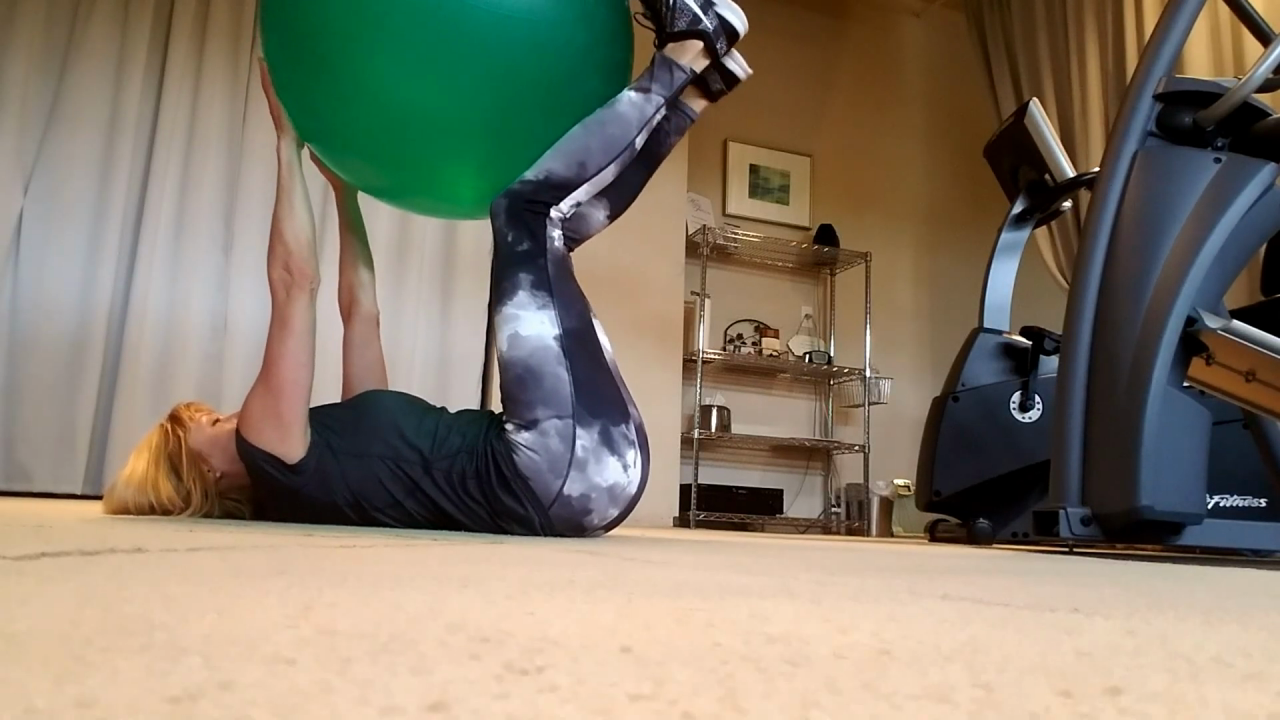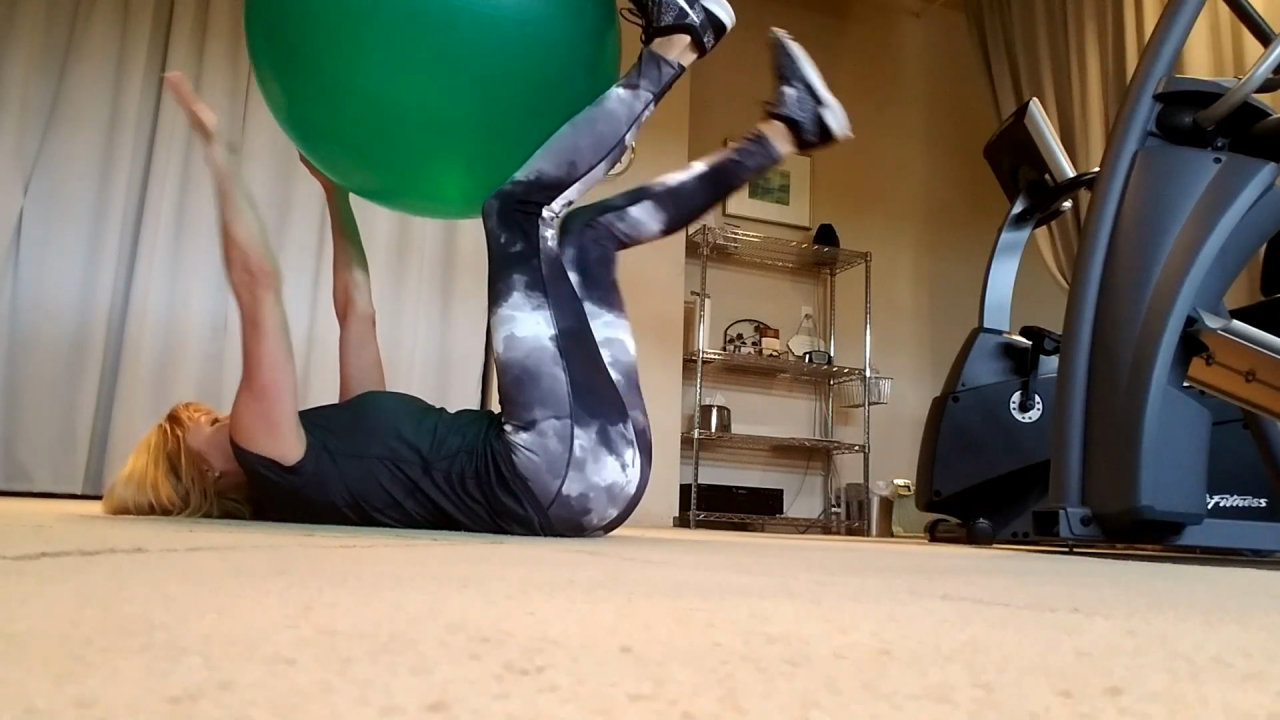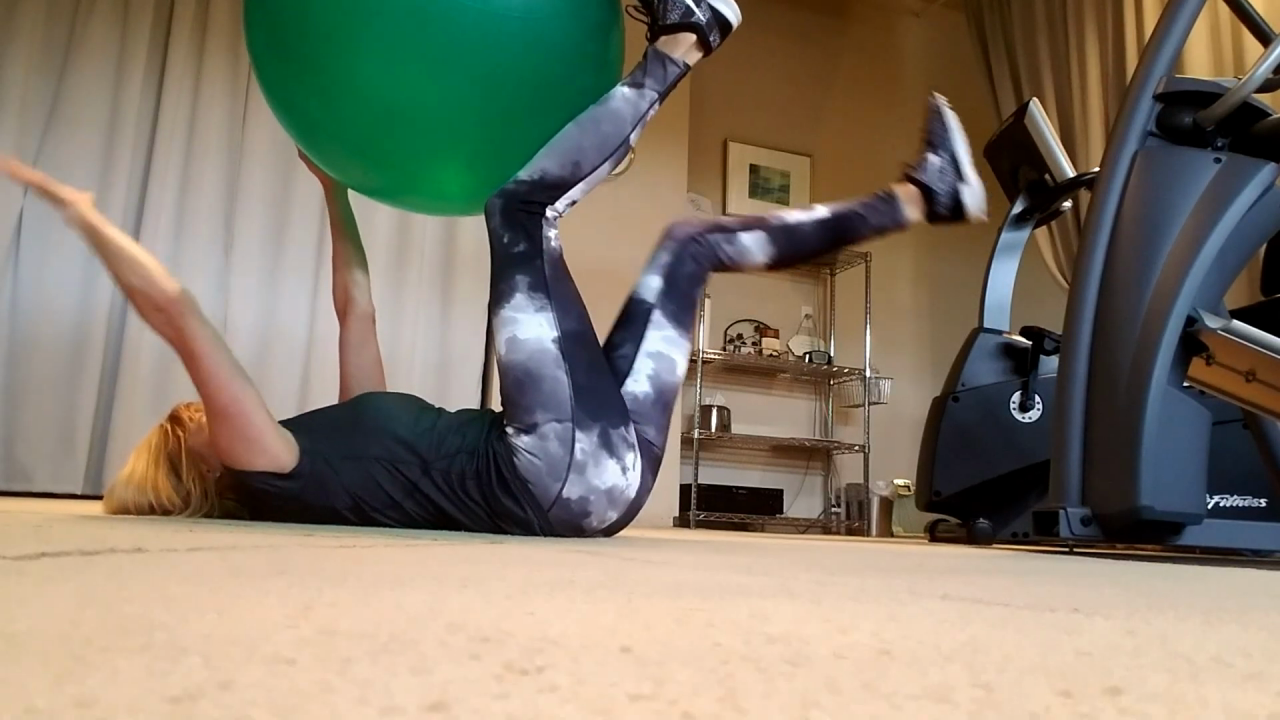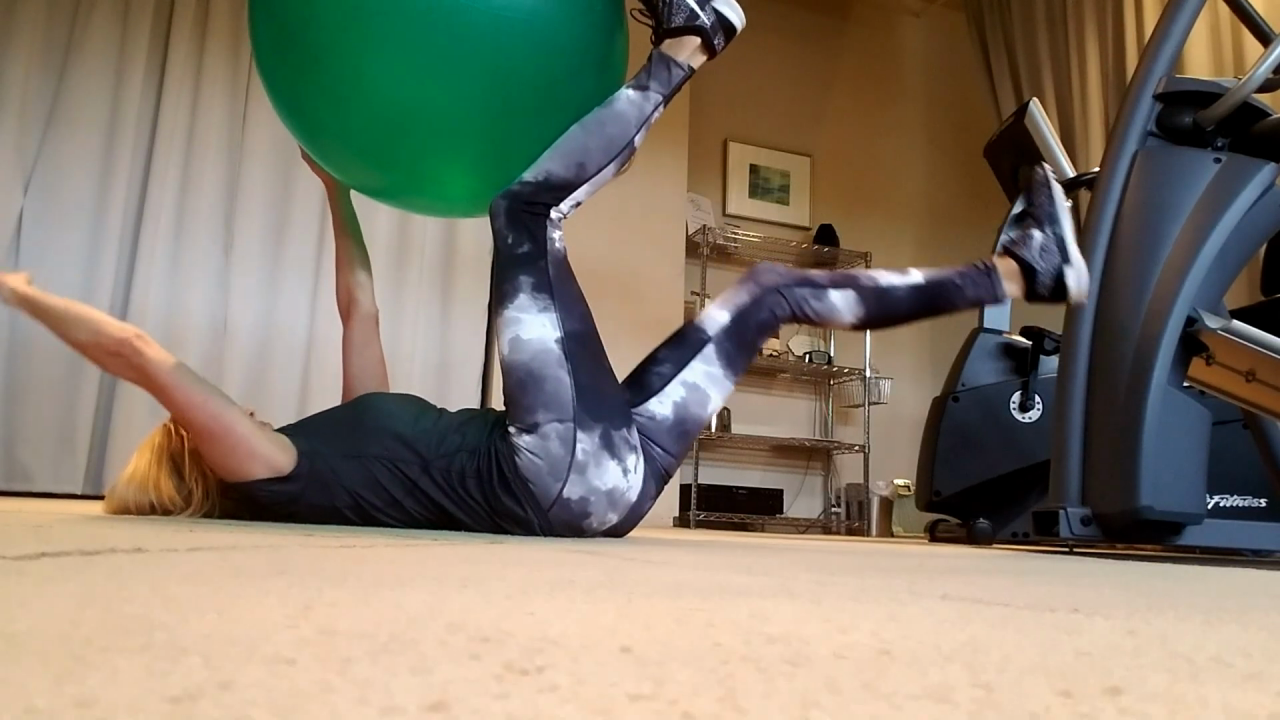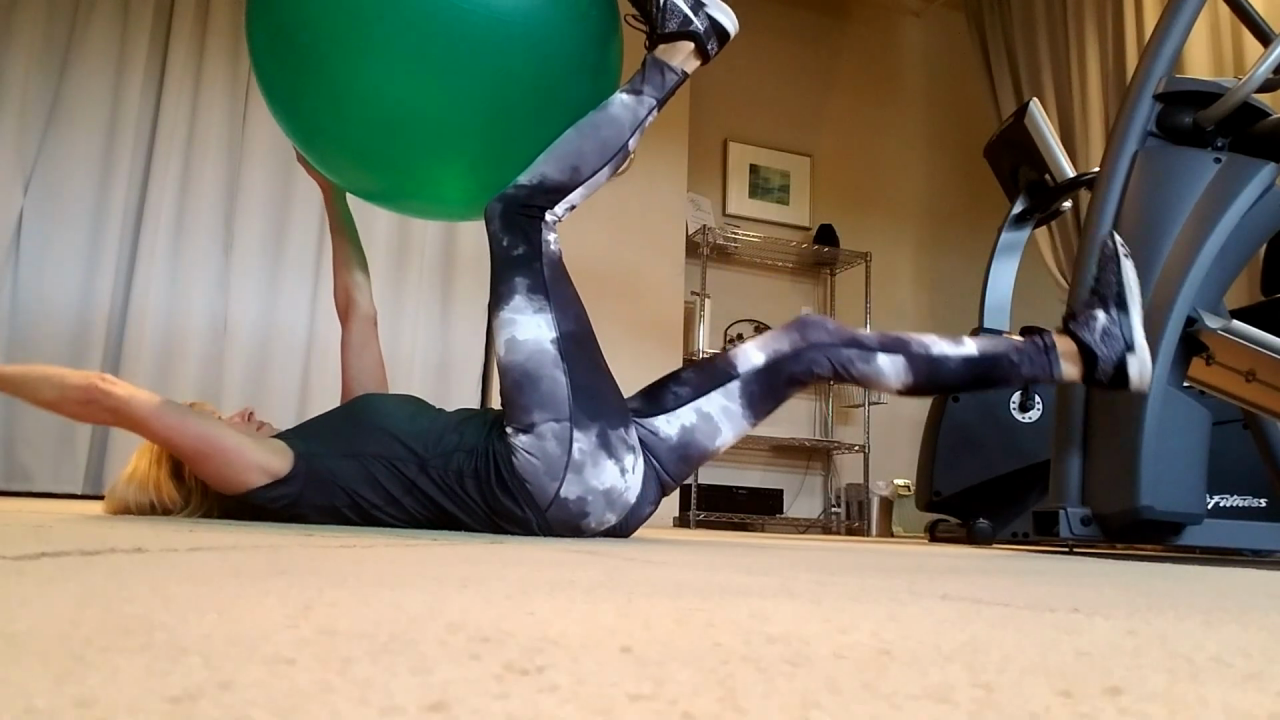
dt=0.3s
person 1, frame 1
left shoulder: (320, 440)
right shoulder: (272, 455)
left elbow: (360, 308)
right elbow: (294, 283)
left wrist: (344, 189)
right wrist: (288, 140)
left hip: (588, 464)
right hip: (570, 471)
left knee: (540, 235)
right knee: (528, 208)
left ankle: (691, 93)
person 1, frame 2
left shoulder: (324, 443)
right shoulder: (270, 460)
left elbow: (355, 309)
right elbow: (259, 286)
left wrist: (333, 192)
right wrist: (217, 153)
left hip: (593, 461)
right hip: (569, 472)
left knee: (585, 233)
right knee: (517, 209)
left ankle: (785, 129)
person 1, frame 3
left shoulder: (328, 435)
right shoulder: (264, 465)
left elbow: (358, 310)
right elbow: (178, 311)
left wrist: (336, 191)
right wrist: (81, 208)
left hip: (594, 467)
right hip: (569, 474)
left knee: (689, 243)
right knee: (521, 207)
left ankle: (918, 197)
person 1, frame 4
left shoulder: (337, 436)
right shoulder: (268, 472)
left elbow: (359, 310)
right elbow: (147, 359)
left wrist: (338, 193)
left hip: (597, 468)
right hip: (566, 476)
left knee: (768, 290)
right knee: (524, 209)
left ankle: (1014, 270)
person 1, frame 5
left shoulder: (333, 434)
right shoulder: (265, 476)
left elbow: (358, 307)
right elbow: (125, 398)
left wrist: (335, 195)
left hip: (597, 473)
right hip: (564, 474)
left knee: (806, 340)
right knee: (518, 210)
left ankle: (1077, 350)
